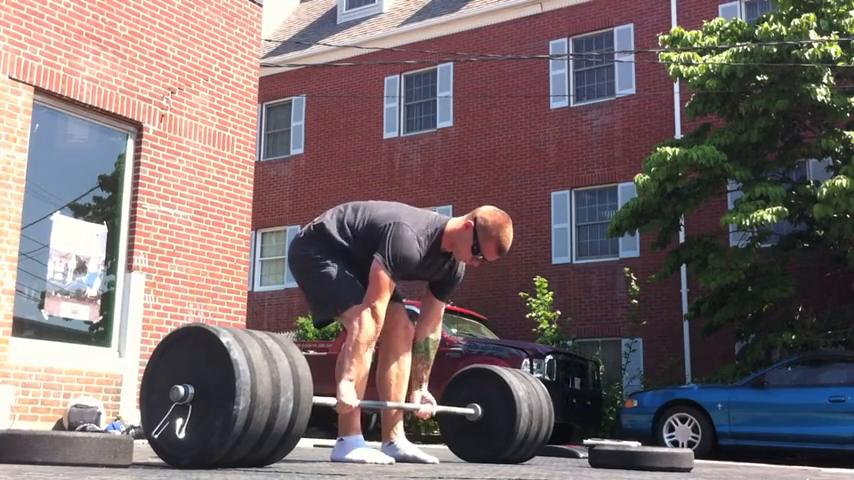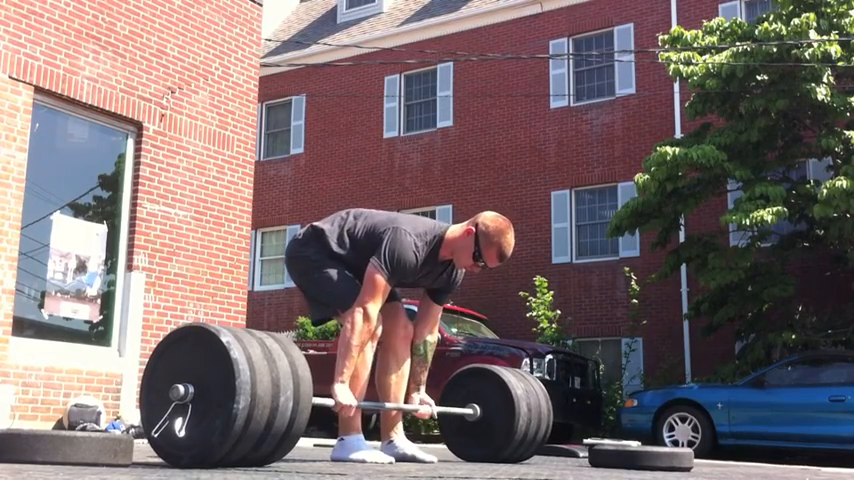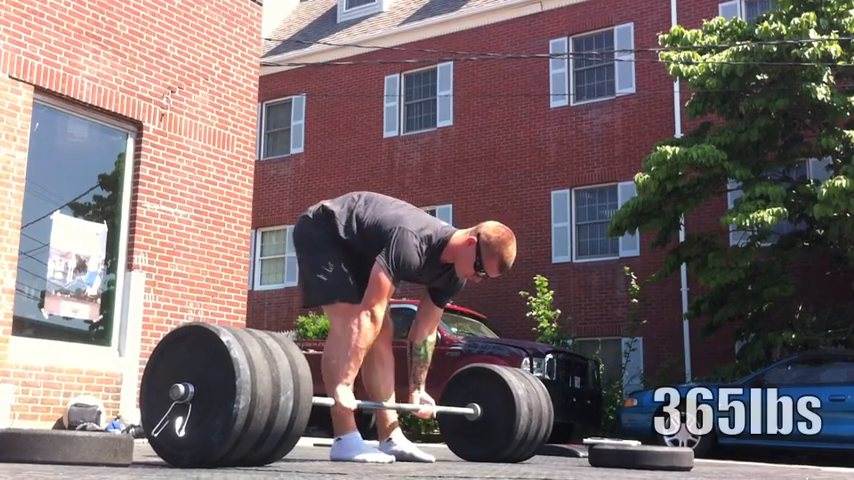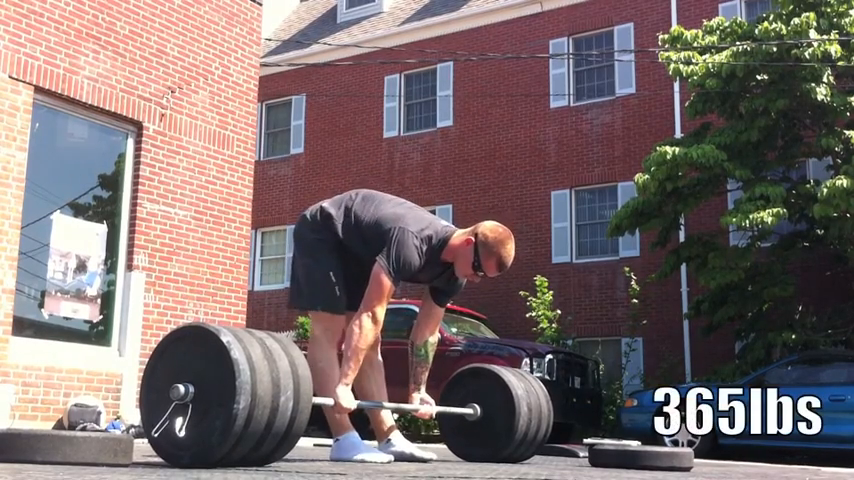
dt=0.4s
person 1, frame 1
left shoulder: (453, 262)
right shoulder: (409, 239)
left elbow: (430, 327)
right elbow: (372, 310)
left wrist: (420, 388)
right wrist: (347, 382)
left hip: (356, 256)
right hip: (316, 250)
left knee: (402, 331)
right knee: (369, 326)
left ankle: (393, 441)
right ankle: (348, 442)
person 1, frame 2
left shoulder: (452, 269)
right shoulder: (406, 243)
left elbow: (426, 331)
right elbow: (365, 311)
left wrist: (417, 390)
right wrist: (341, 383)
left hip: (353, 260)
right hip: (314, 252)
left knee: (401, 332)
right knee: (370, 327)
left ankle: (393, 439)
right ankle: (349, 441)
person 1, frame 3
left shoulder: (452, 272)
right shoulder: (410, 244)
left elbow: (425, 331)
right elbow: (369, 313)
left wrist: (417, 389)
right wrist: (344, 385)
left hip: (356, 246)
right hip: (320, 231)
left knee: (381, 333)
right knee: (348, 320)
left ankle: (391, 437)
right ankle: (345, 439)
person 1, frame 4
left shoulder: (452, 272)
right shoulder: (410, 244)
left elbow: (426, 333)
right elbow: (371, 315)
left wrist: (417, 391)
right wrist: (343, 385)
left hip: (357, 247)
right hip: (321, 233)
left knee: (368, 342)
right knee: (329, 330)
left ankle: (390, 438)
right ankle: (344, 440)
